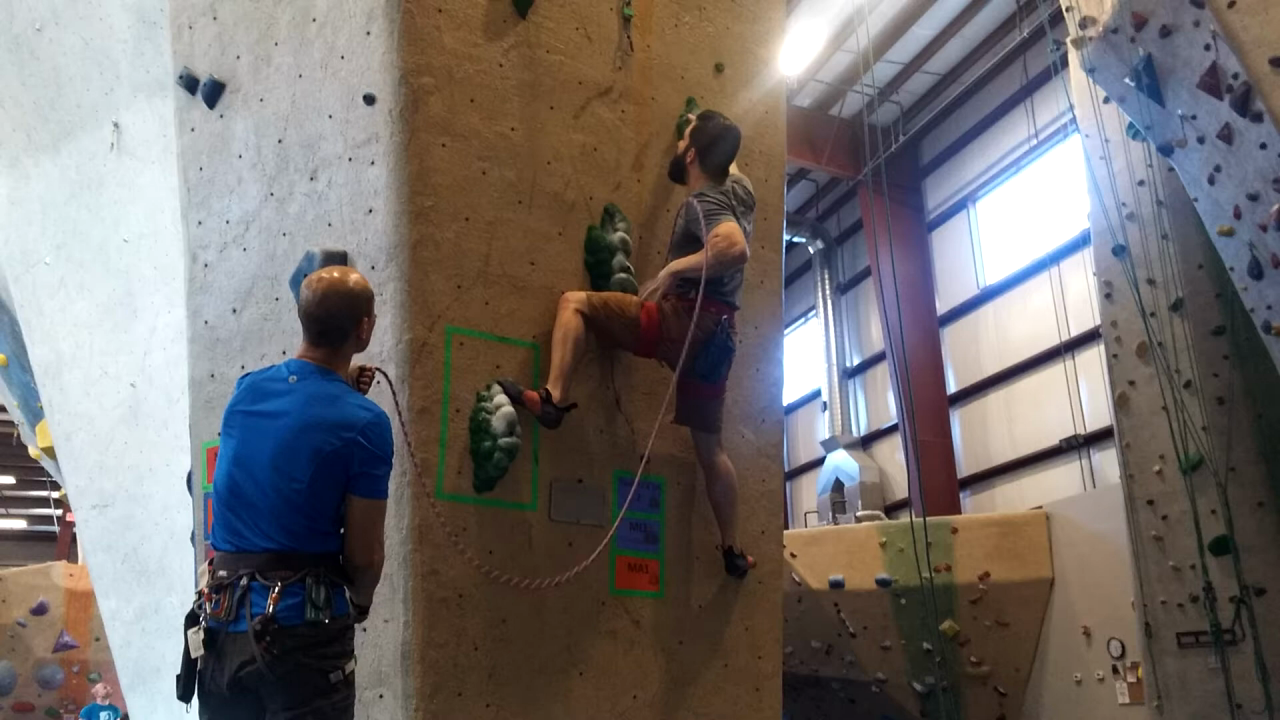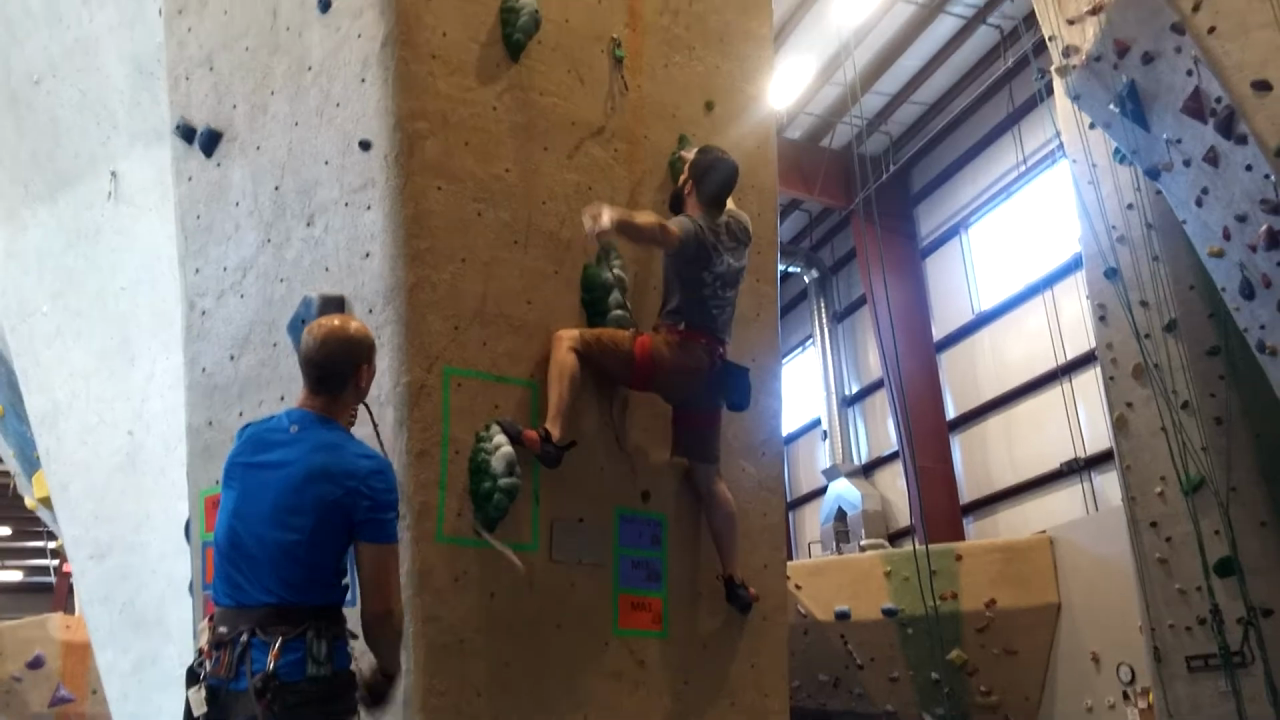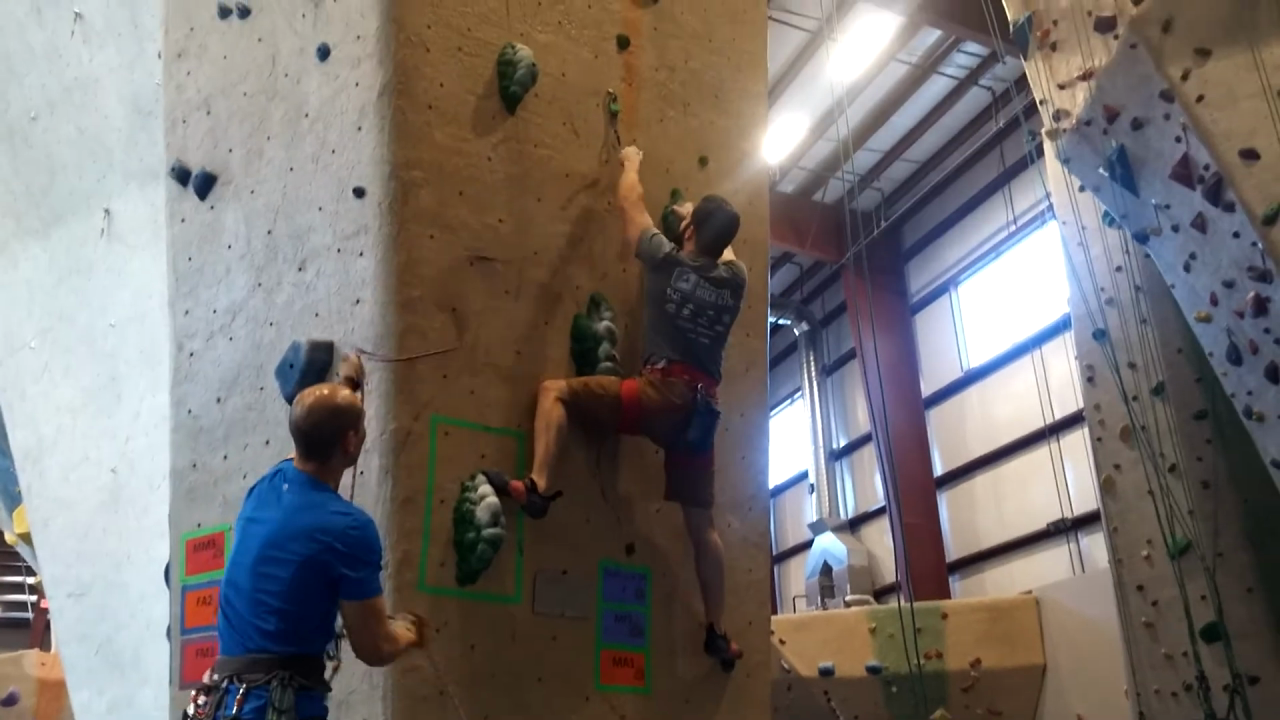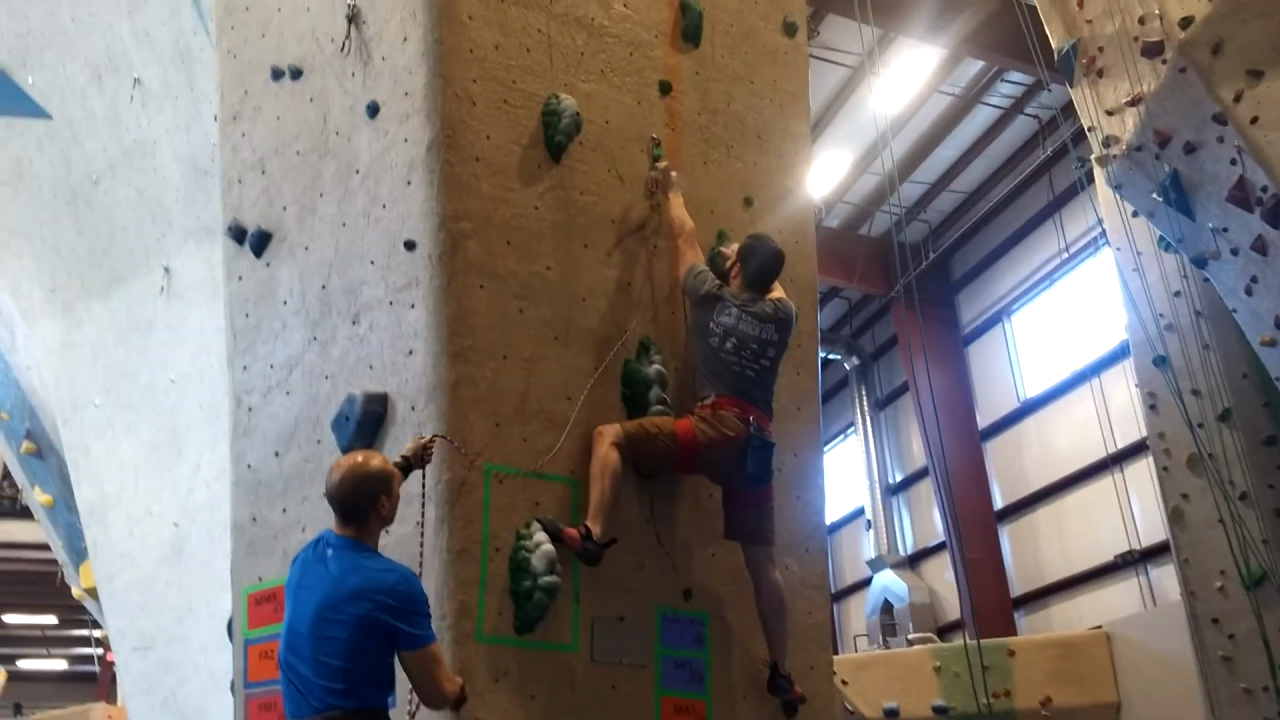
dt=0.5s
person 1, frame 1
left shoulder: (704, 202)
right shoulder: (740, 192)
left elbow: (734, 247)
right elbow: (728, 157)
left wrist: (673, 269)
right wrist: (713, 132)
left hip: (688, 321)
right hip: (717, 335)
left knee: (574, 302)
right knee: (710, 447)
left ankle: (553, 398)
right ankle: (733, 550)
person 1, frame 2
left shoulder: (692, 229)
right shoulder: (737, 228)
left elbow: (660, 232)
right elbow: (724, 196)
left wrist: (617, 217)
right wrist: (710, 166)
left hip: (677, 351)
right hip: (710, 364)
left knee: (567, 341)
right knee: (708, 477)
left ankle: (552, 437)
right ankle: (734, 580)
person 1, frame 3
left shoulder: (668, 261)
right shoulder: (733, 280)
left elbow: (631, 204)
right elbow: (725, 248)
left wrist: (631, 163)
right wrist: (704, 217)
left hip: (661, 393)
right hip: (700, 407)
left knee: (555, 391)
right knee: (702, 524)
left ankle: (538, 487)
right ankle: (716, 631)
person 1, frame 4
left shoulder: (712, 298)
right shoulder: (781, 317)
left elbow: (685, 237)
right elbow: (774, 286)
left wrist: (670, 189)
right wrist: (754, 259)
left hip: (714, 431)
right hip: (756, 444)
left knee: (609, 436)
right knee: (763, 562)
left ankle: (593, 534)
right ankle: (781, 673)
person 2, frame 1
left shoulder: (246, 391)
right shoulder: (363, 423)
right elbow: (364, 556)
right wrist: (360, 601)
left hip: (225, 618)
right hip: (302, 624)
person 2, frame 2
left shoulder: (248, 441)
right shoulder: (366, 472)
right elbow: (381, 608)
left wrist: (329, 433)
right wrist: (387, 671)
left hip: (226, 668)
right hip: (303, 676)
person 2, frame 3
left shoulder: (267, 488)
right shoulder: (349, 526)
left elbow: (318, 430)
right elbow: (375, 648)
left wrist: (348, 384)
right wrist: (408, 633)
person 2, frame 4
left shoulder: (307, 557)
right shoulder: (394, 583)
left elbow: (356, 503)
right elbow: (435, 693)
left wrist: (405, 464)
right wrist: (455, 689)
